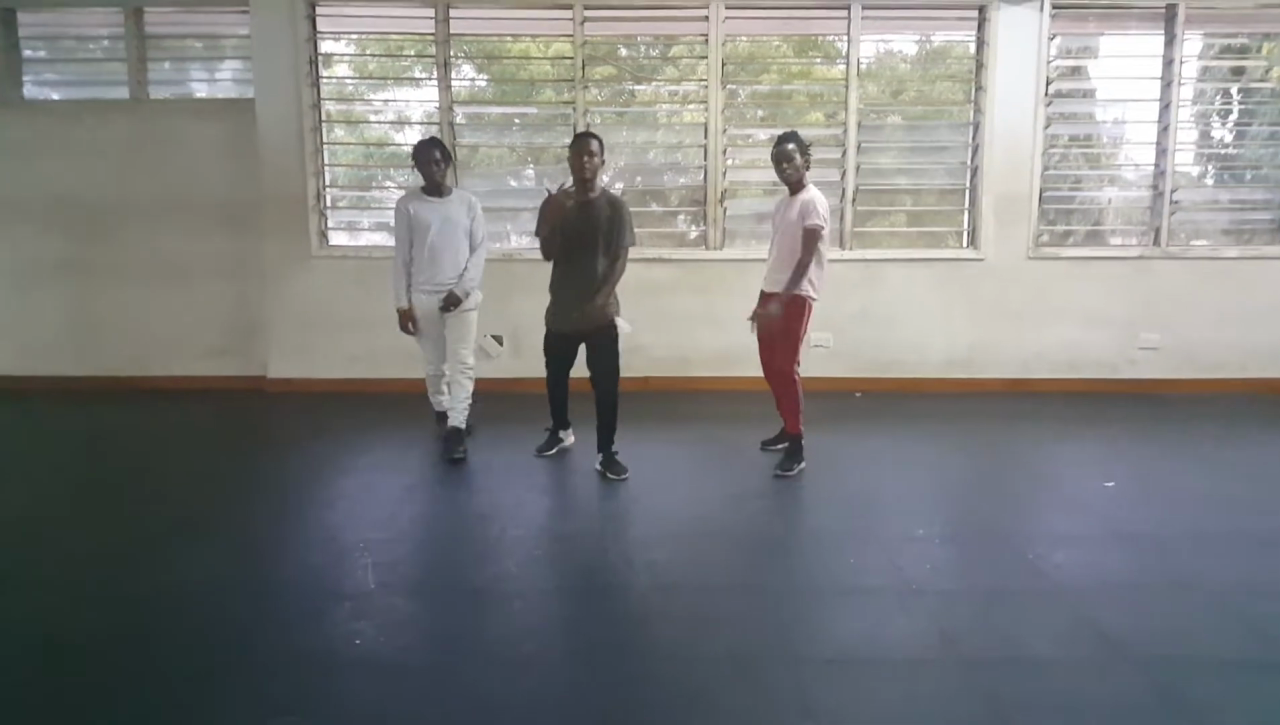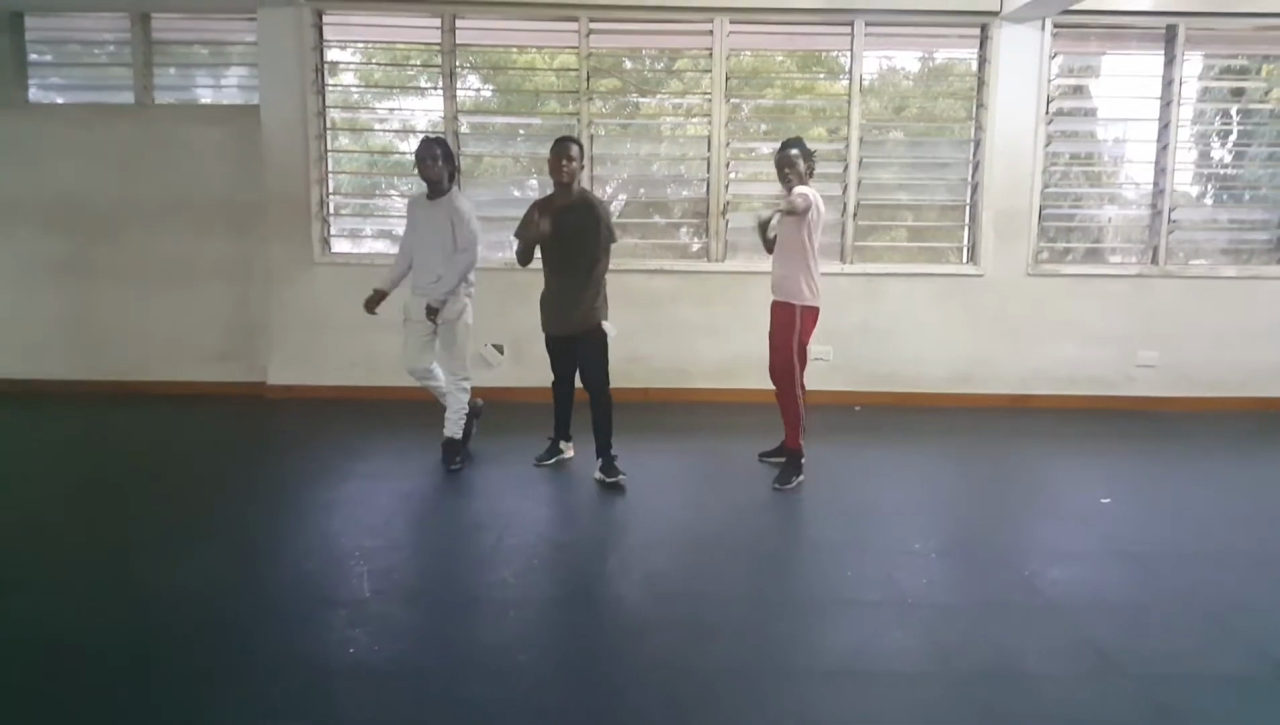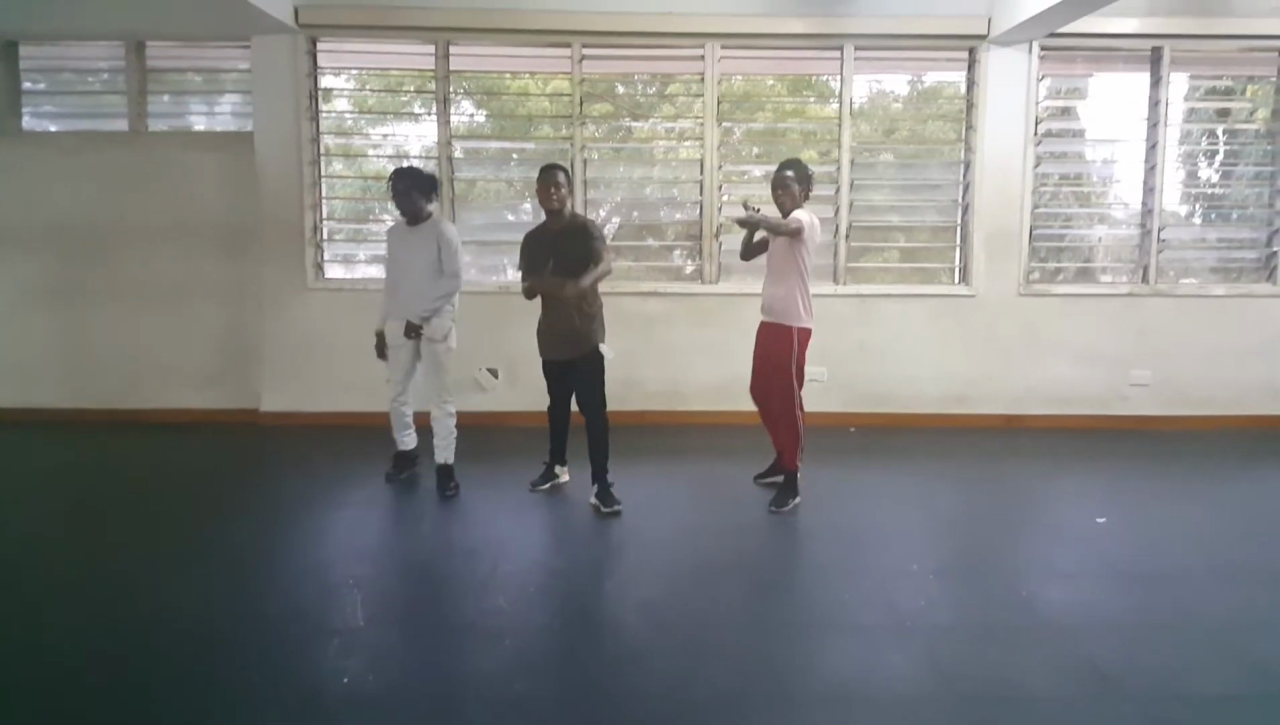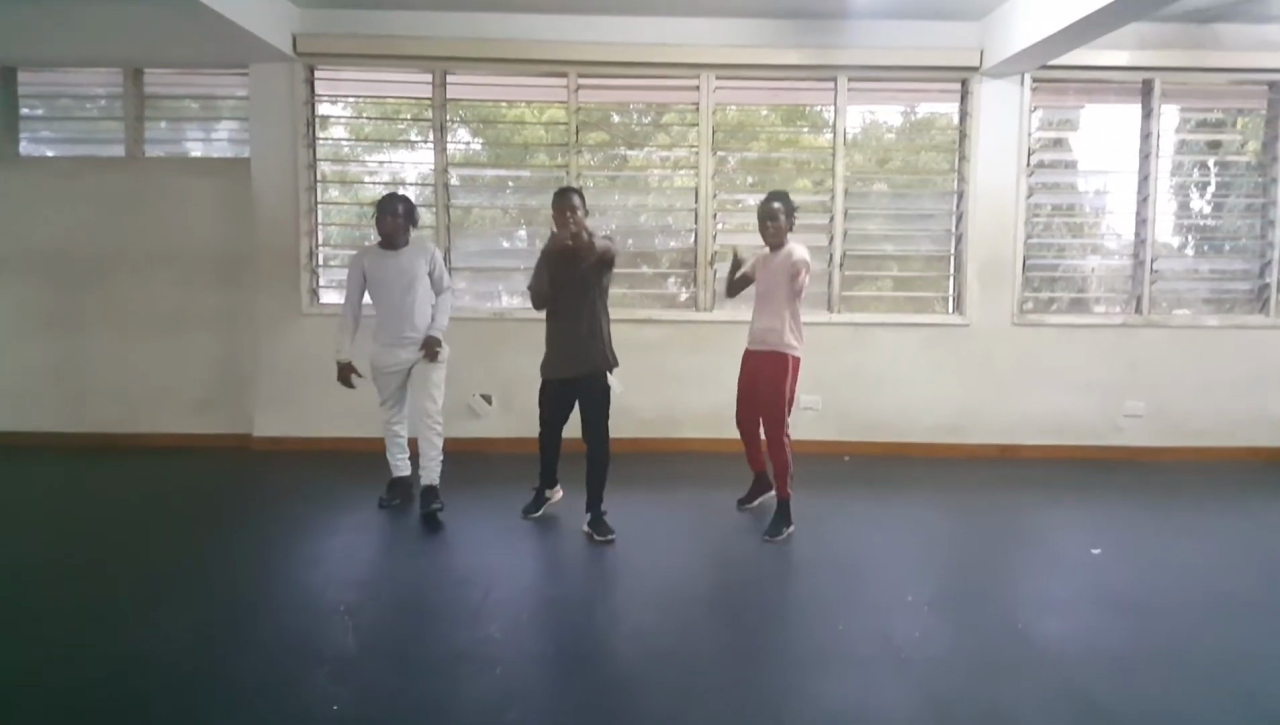
dt=0.3s
person 1, frame 1
left shoulder: (615, 206)
right shoulder: (557, 203)
left elbow: (621, 258)
right elbow: (547, 254)
left wrist: (602, 299)
right wrist: (554, 218)
left hip: (601, 310)
right hip: (562, 308)
left knee: (606, 383)
right knee: (556, 375)
left ankle: (606, 453)
right ankle: (561, 430)
person 1, frame 2
left shoulder: (593, 206)
right shoulder: (538, 209)
left elbow: (603, 259)
right elbow: (523, 258)
left wrist: (587, 304)
right wrist: (530, 236)
left hip: (589, 312)
right hip: (554, 311)
left knee: (597, 384)
right knee: (562, 379)
left ankle: (605, 459)
right ankle: (562, 441)
person 1, frame 3
left shoulder: (585, 228)
right shoulder: (532, 239)
left elbow: (605, 263)
right elbow: (528, 289)
left wrist: (580, 285)
right wrist: (538, 284)
left hip: (585, 334)
right hip: (552, 336)
left knee: (594, 409)
right knee: (558, 404)
left ankle: (601, 484)
right ankle: (557, 466)
person 1, frame 4
left shoulder: (598, 249)
right shoulder: (551, 256)
left elbow: (608, 248)
right elbow: (538, 302)
left wrist: (591, 244)
right wrist: (546, 255)
left hip: (593, 359)
right hip: (557, 358)
left knee: (597, 437)
right knee: (549, 427)
left ankle: (594, 513)
right ankle: (548, 487)
person 2, frame 1
left shoulder: (812, 201)
right shoulder: (783, 203)
left elbow: (807, 257)
left wrist: (780, 301)
left hip: (795, 297)
right hip: (770, 293)
left knee: (785, 367)
right knee: (770, 367)
left ankle: (796, 447)
right ankle: (789, 429)
person 2, frame 2
left shoulder: (805, 195)
right shoulder: (789, 202)
left elbow: (796, 208)
right wrist: (764, 229)
left hip: (799, 304)
right hip: (783, 300)
left knee: (790, 378)
right knee: (779, 375)
left ankle: (795, 459)
right ankle: (791, 442)
person 2, frame 3
left shoulder: (804, 219)
right shoulder: (778, 227)
left elbow: (785, 228)
right elbow: (746, 255)
left wrist: (756, 220)
right wrist: (753, 226)
left hip: (792, 325)
right hip: (770, 322)
left knee: (788, 399)
right knee: (761, 392)
left ankle: (791, 482)
right ankle: (783, 459)
person 2, frame 4
left shoulder: (796, 253)
right shoulder: (760, 260)
left elbow: (800, 274)
right elbow: (732, 291)
left wrist: (797, 273)
right wrist: (734, 269)
left hip: (782, 353)
right hip: (754, 351)
left knee: (776, 428)
right knee: (745, 420)
left ankle: (784, 510)
right ankle: (762, 481)
person 3, frame 1
left shoulder: (469, 203)
right shoulder: (407, 205)
left elbow: (479, 250)
right elbow: (402, 257)
left wrist: (462, 290)
right wrist: (402, 305)
left hip: (461, 296)
right hip: (424, 297)
left knee: (462, 363)
right knee: (435, 365)
left ankle: (456, 429)
right ankle: (442, 412)
person 3, frame 2
left shoulder: (459, 206)
right shoulder: (415, 204)
left elbow: (468, 257)
left wrist: (438, 298)
right wrist: (383, 288)
left hip: (453, 300)
right hip: (419, 299)
left knee: (455, 371)
right knee: (416, 364)
left ankle: (454, 439)
right ankle: (468, 407)
person 3, frame 3
left shoulder: (442, 230)
right shoulder: (394, 233)
left elbow: (453, 280)
left wrist: (419, 317)
right wrist: (381, 327)
left hip: (435, 324)
right hip: (401, 326)
left knee: (440, 397)
right knee: (397, 393)
left ankle: (445, 466)
right ankle: (406, 452)
person 3, frame 4
left shoulder: (428, 252)
right shoulder: (363, 260)
left elbow: (445, 293)
right elbow: (352, 308)
left wrist: (437, 333)
right wrist: (343, 356)
left hip: (426, 347)
right hip: (387, 351)
left knee: (429, 413)
right knee: (393, 416)
left ankle: (430, 486)
right ankle: (401, 479)
